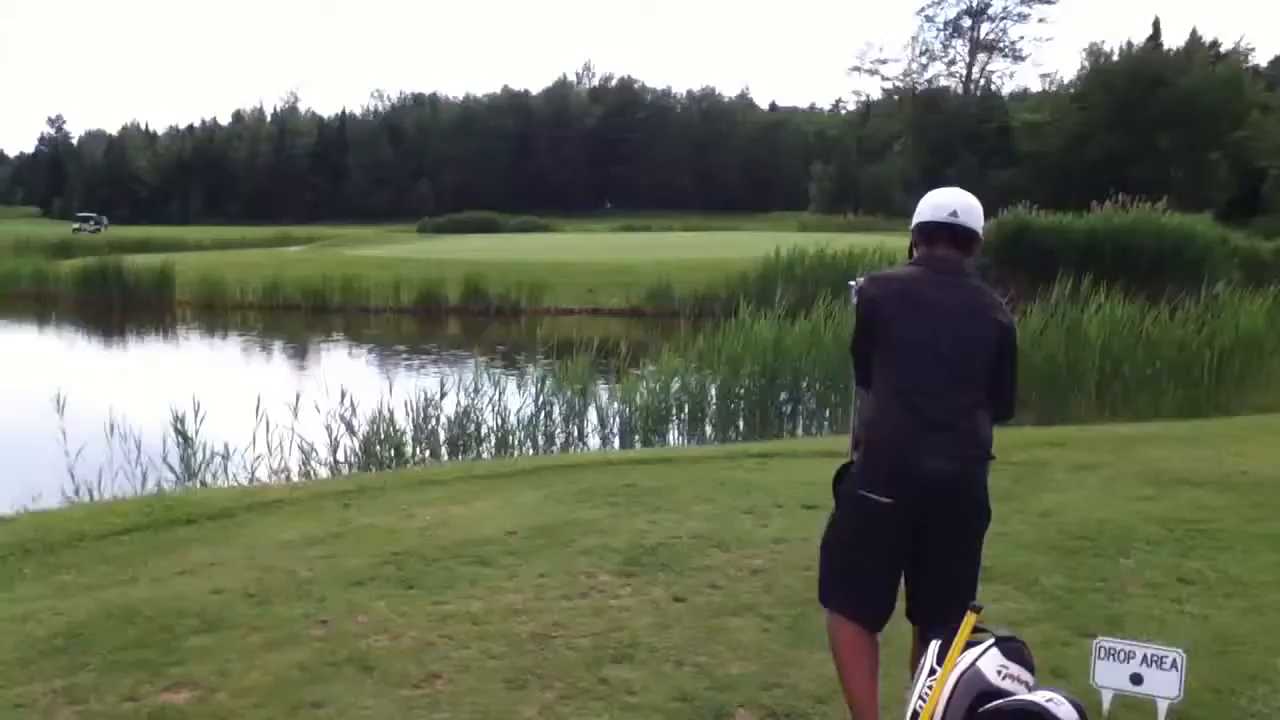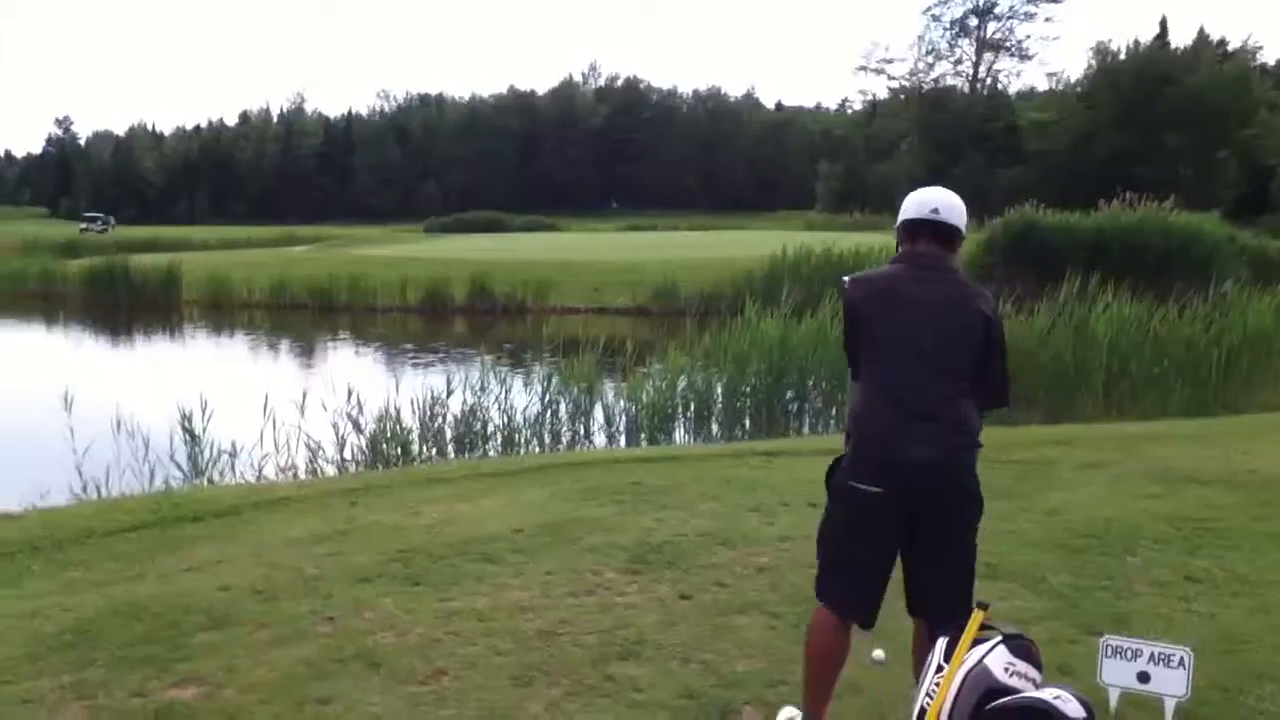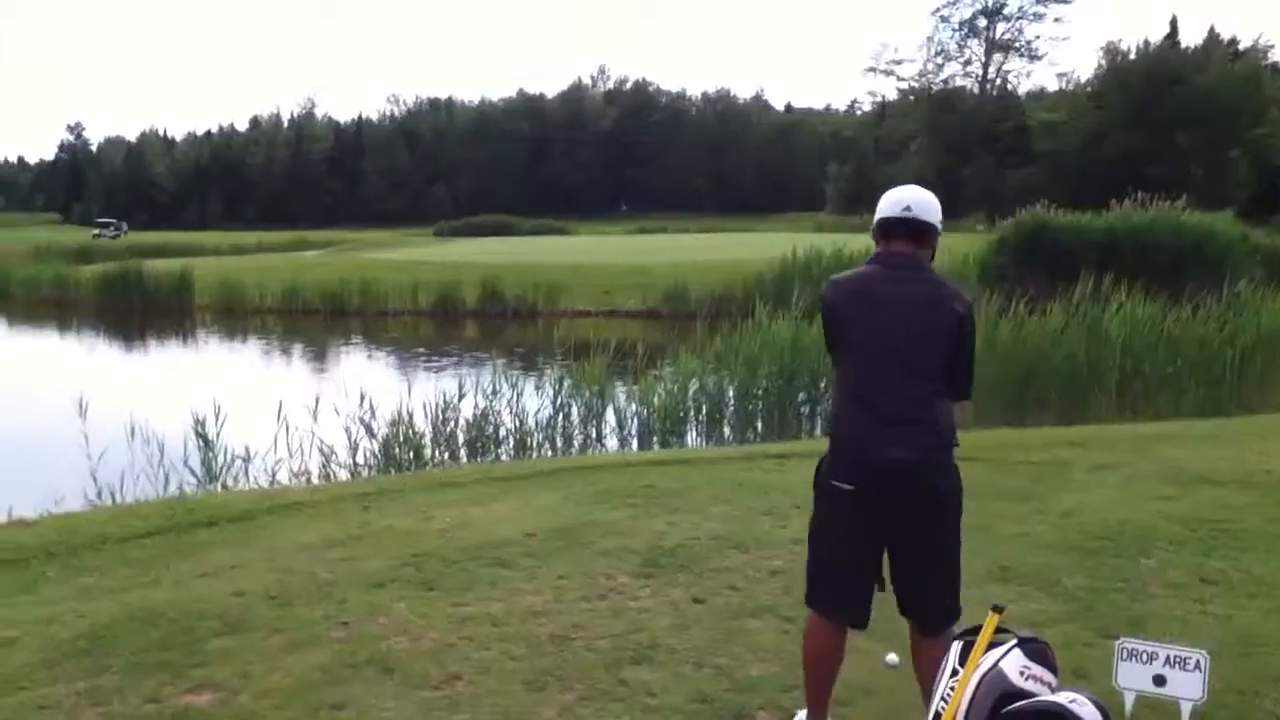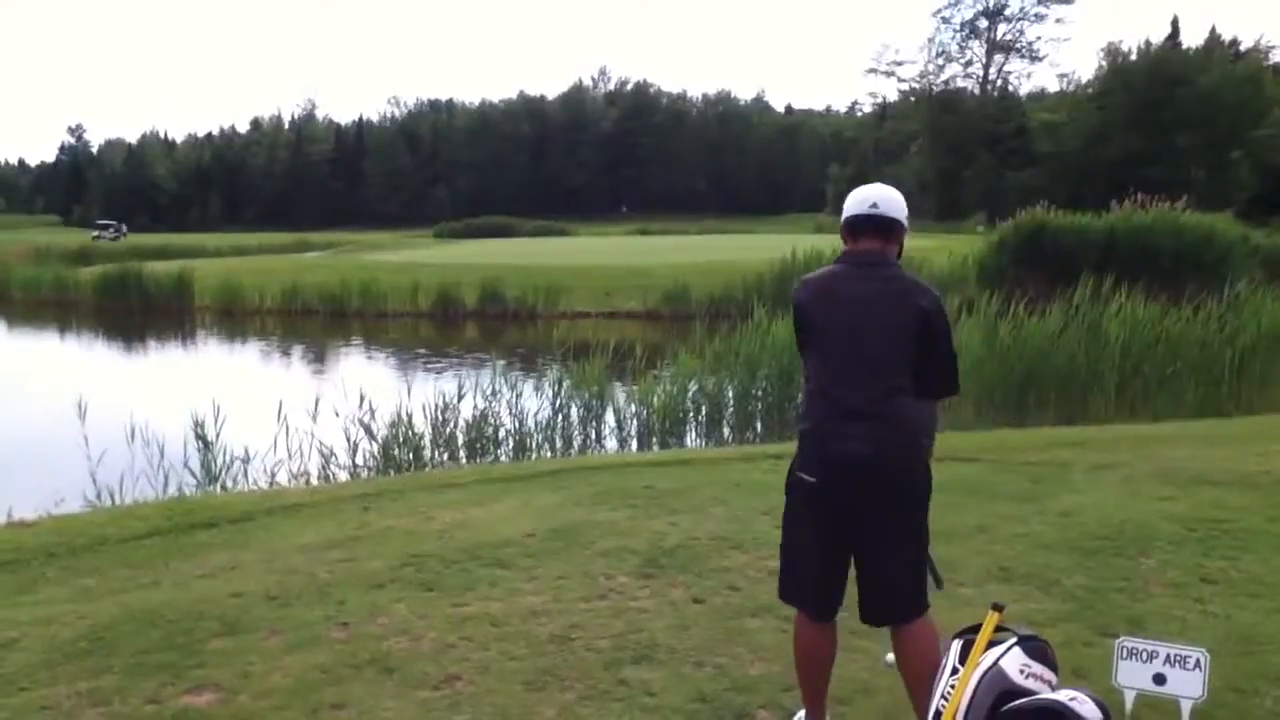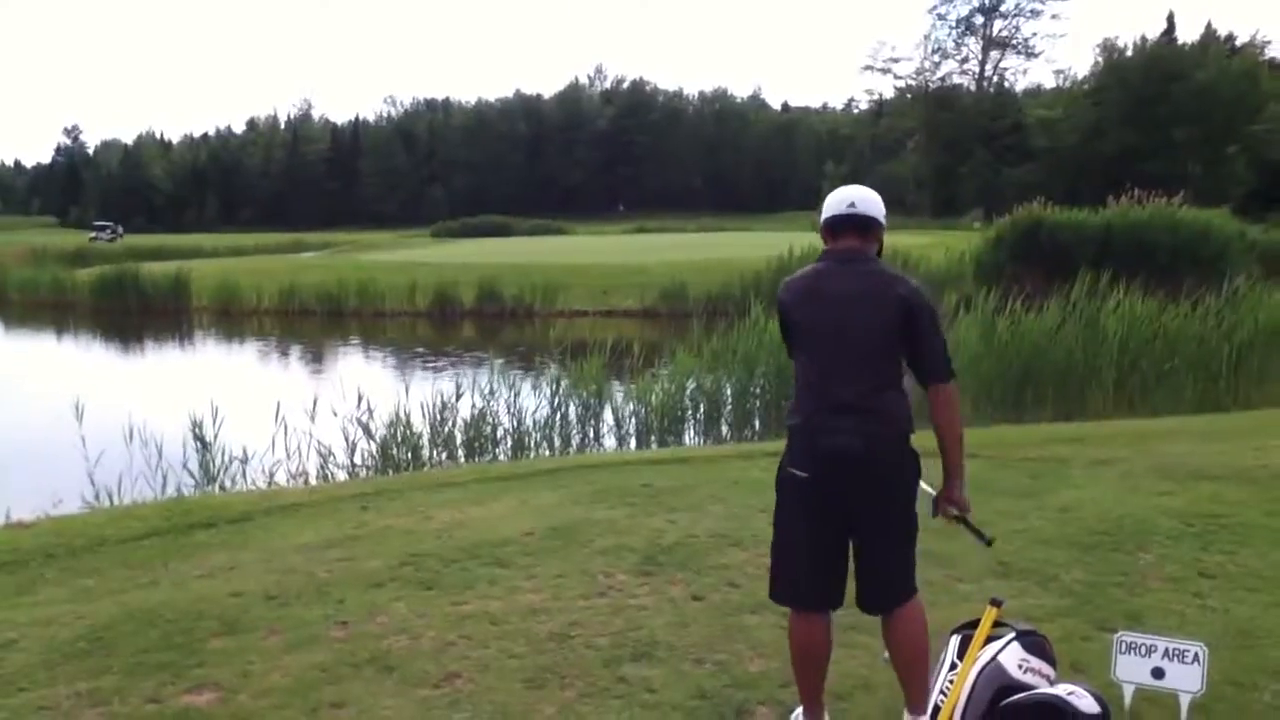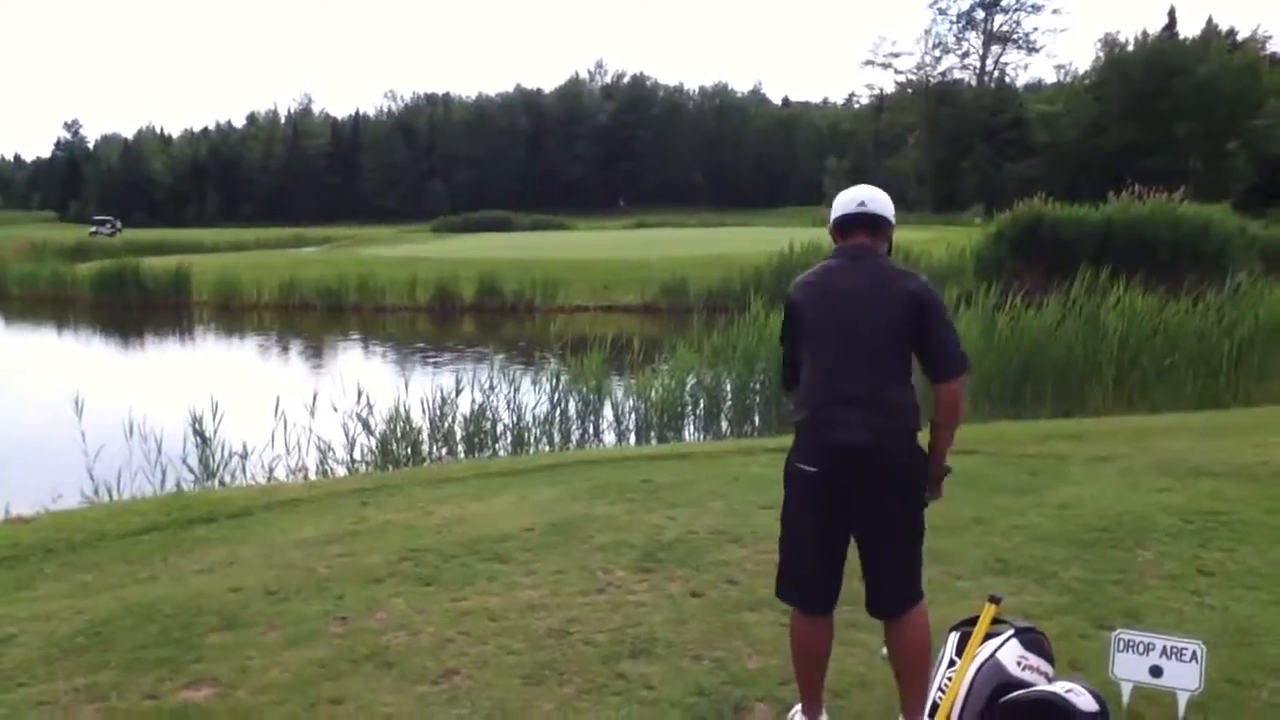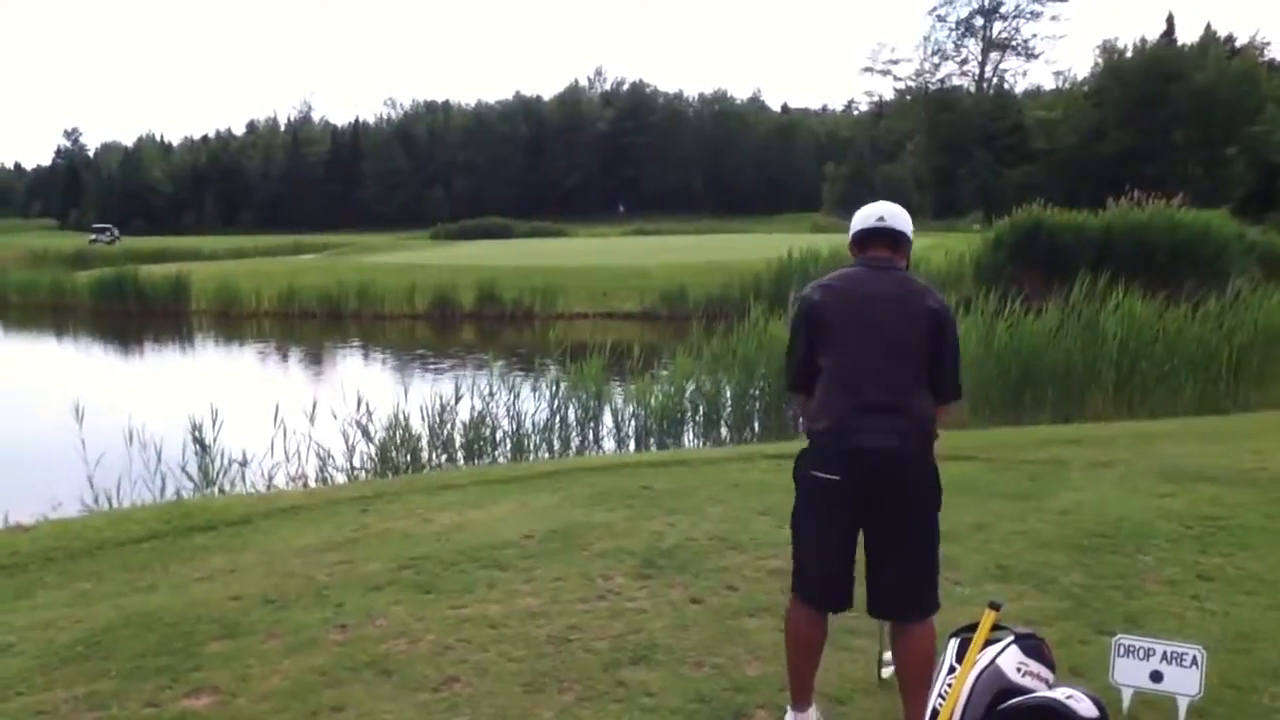
dt=0.2s
person 1, frame 1
left shoulder: (878, 292)
right shoulder: (995, 313)
right elbow: (999, 408)
left hip: (885, 472)
right hip: (961, 481)
left knee: (849, 609)
right knee: (940, 623)
person 1, frame 2
left shoulder: (862, 291)
right shoulder: (980, 306)
right elbow: (989, 398)
left hip: (874, 465)
right hip: (950, 470)
left knee: (838, 602)
right knee: (940, 615)
person 1, frame 3
left shoulder: (838, 293)
right shoulder: (953, 304)
right elbow: (955, 391)
left hip: (853, 466)
right hip: (927, 469)
left knee: (831, 608)
right knee: (934, 616)
person 1, frame 4
left shoulder: (808, 292)
right shoulder: (922, 300)
right elbow: (933, 399)
left hip: (822, 462)
right hip: (894, 464)
left knee: (814, 605)
right knee: (908, 606)
person 1, frame 5
left shoulder: (792, 293)
right shoulder: (904, 293)
right elbow: (941, 388)
right wrist: (953, 477)
left hip: (811, 456)
right hip: (883, 457)
left knee: (807, 599)
right knee: (897, 594)
person 1, frame 6
left shoulder: (802, 291)
right shoulder: (915, 290)
right elbow: (949, 383)
right wrist: (937, 459)
left hip: (819, 452)
right hip: (891, 453)
left knee: (809, 597)
right knee: (901, 599)
person 1, frame 7
left shoulder: (818, 296)
right shoulder: (932, 305)
left elbow: (802, 391)
right elbow: (942, 399)
left hip: (835, 458)
right hip: (908, 461)
left knee: (811, 592)
right knee: (912, 606)
